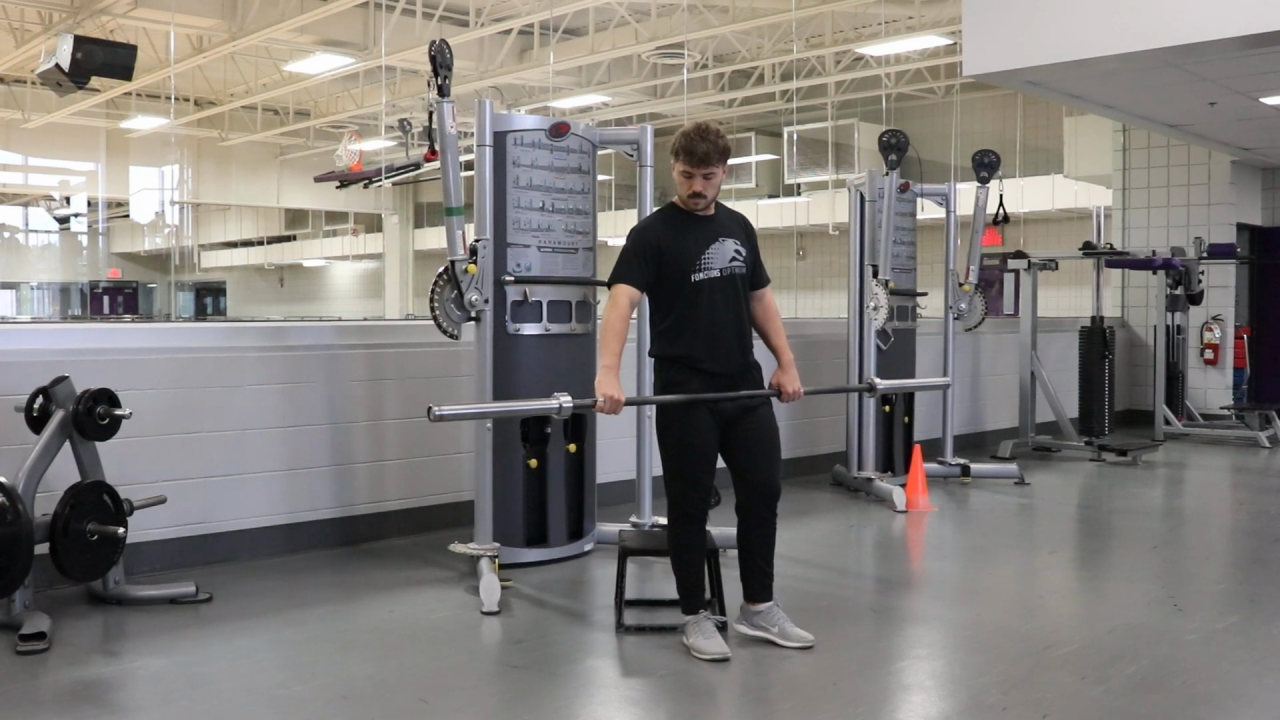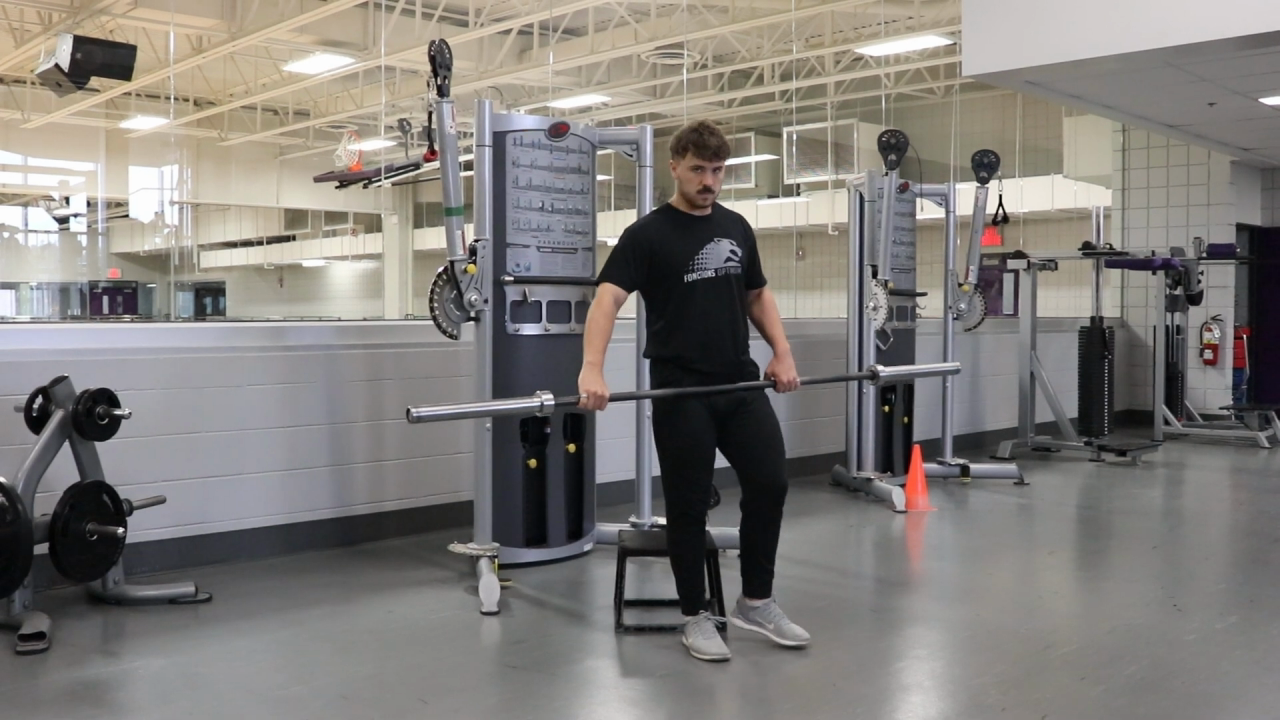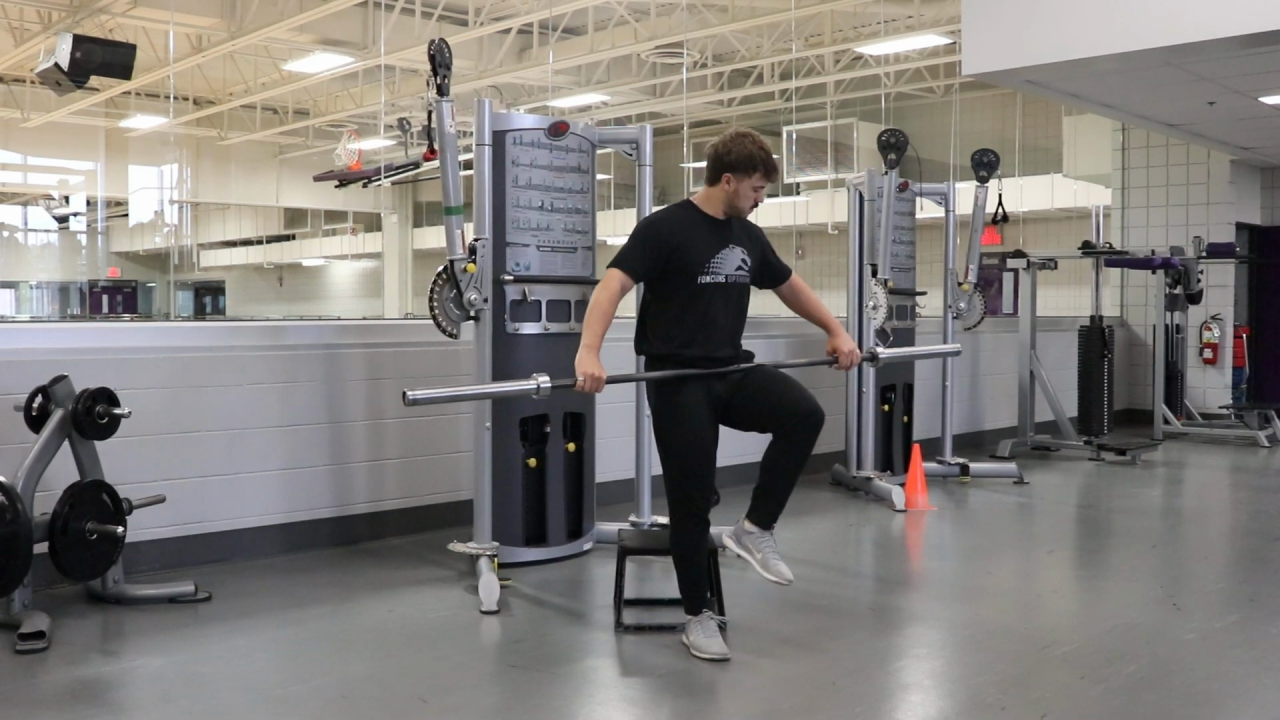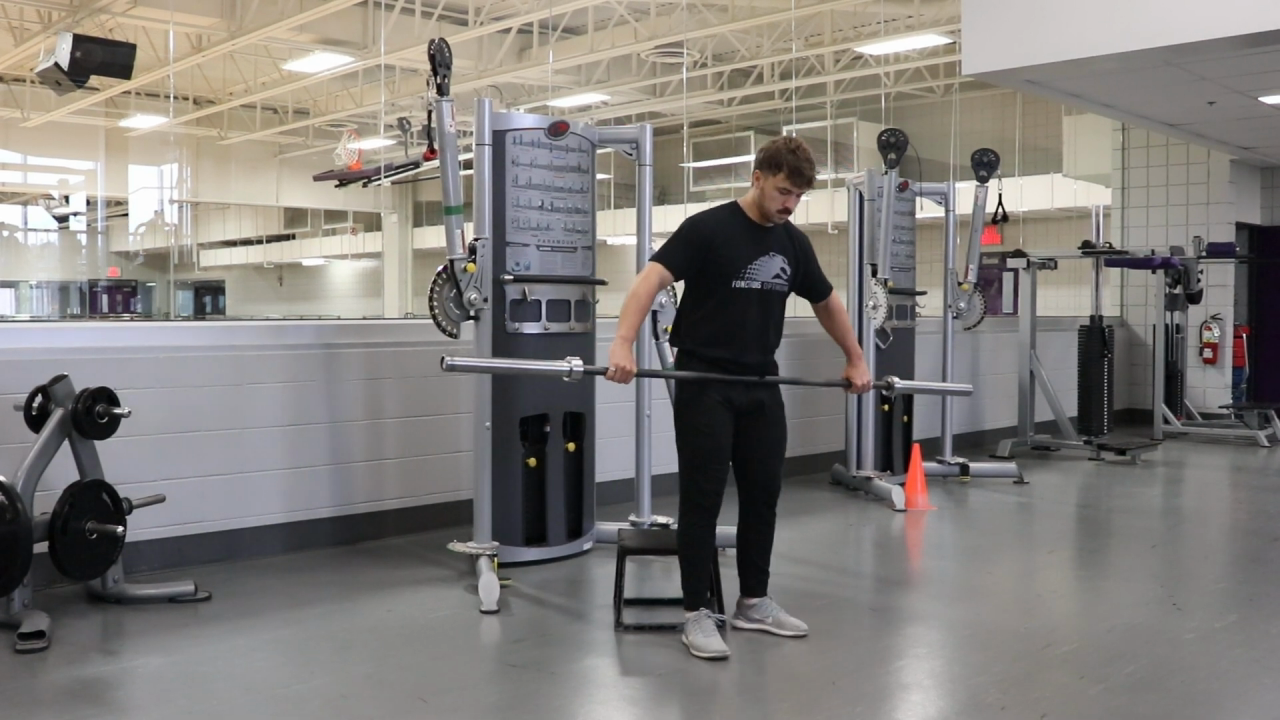
dt=0.7s
person 1, frame 1
left shoulder: (739, 227)
right shoulder: (653, 233)
left elbow: (760, 297)
right elbow: (622, 299)
left wrist: (786, 362)
right wrist: (608, 372)
left hip: (745, 387)
right hip: (686, 393)
left knee: (762, 492)
right knee: (690, 505)
left ankle: (758, 607)
right ankle: (696, 616)
person 1, frame 2
left shoulder: (737, 228)
right shoulder: (648, 234)
left elbow: (758, 296)
right elbow: (608, 298)
left wrist: (782, 353)
right wrist: (592, 367)
left hip: (740, 384)
right hip: (681, 390)
left knee: (769, 486)
right knee: (689, 505)
left ankle: (756, 602)
right ankle: (696, 617)
person 1, frame 3
left shoulder: (748, 235)
right shoulder: (664, 229)
left elbow: (788, 285)
right elbow: (613, 284)
left wrist: (836, 330)
right wrist: (589, 351)
left hip: (734, 371)
right hip: (678, 381)
left knee: (804, 414)
right knee: (691, 501)
left ankle: (754, 528)
right ankle: (698, 615)
person 1, frame 4
left shoulder: (794, 243)
right shoulder: (708, 228)
left elbow: (826, 302)
right elbow: (651, 278)
left wrist: (856, 359)
right wrist: (623, 343)
left hip: (761, 384)
right hip: (705, 383)
left knee: (763, 495)
right knee: (702, 497)
left ankle: (753, 601)
right ankle: (697, 613)
